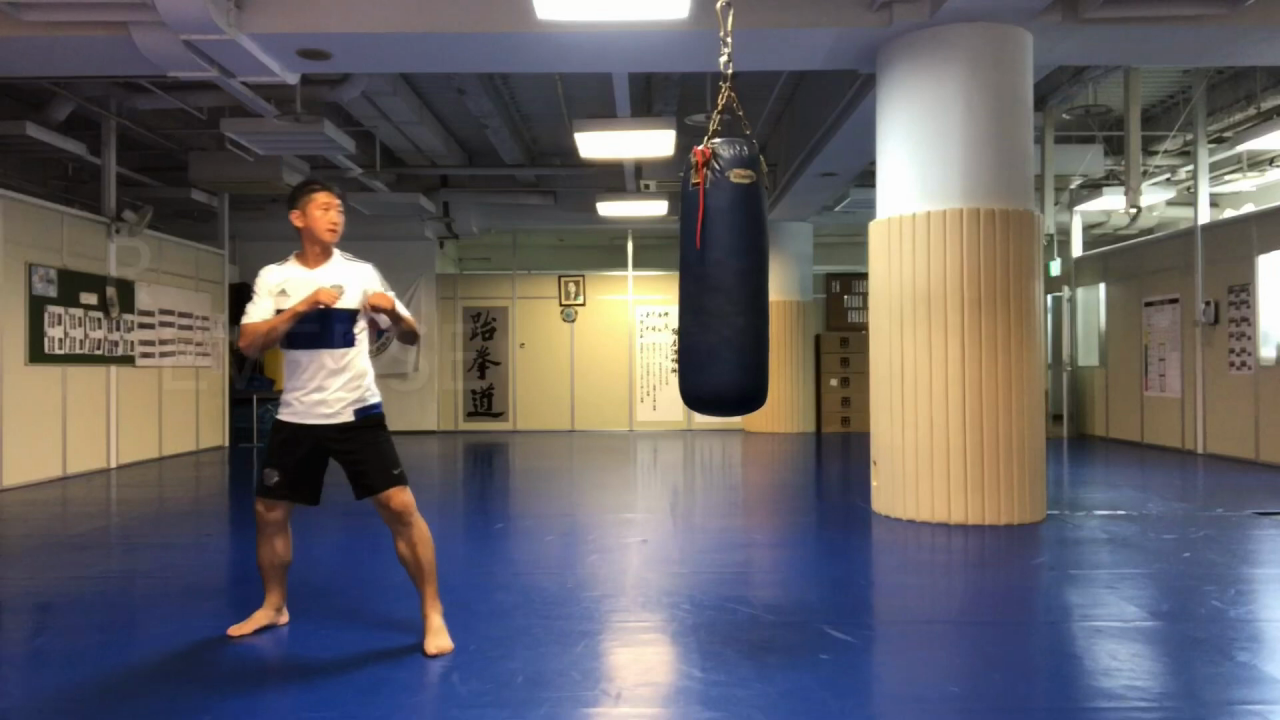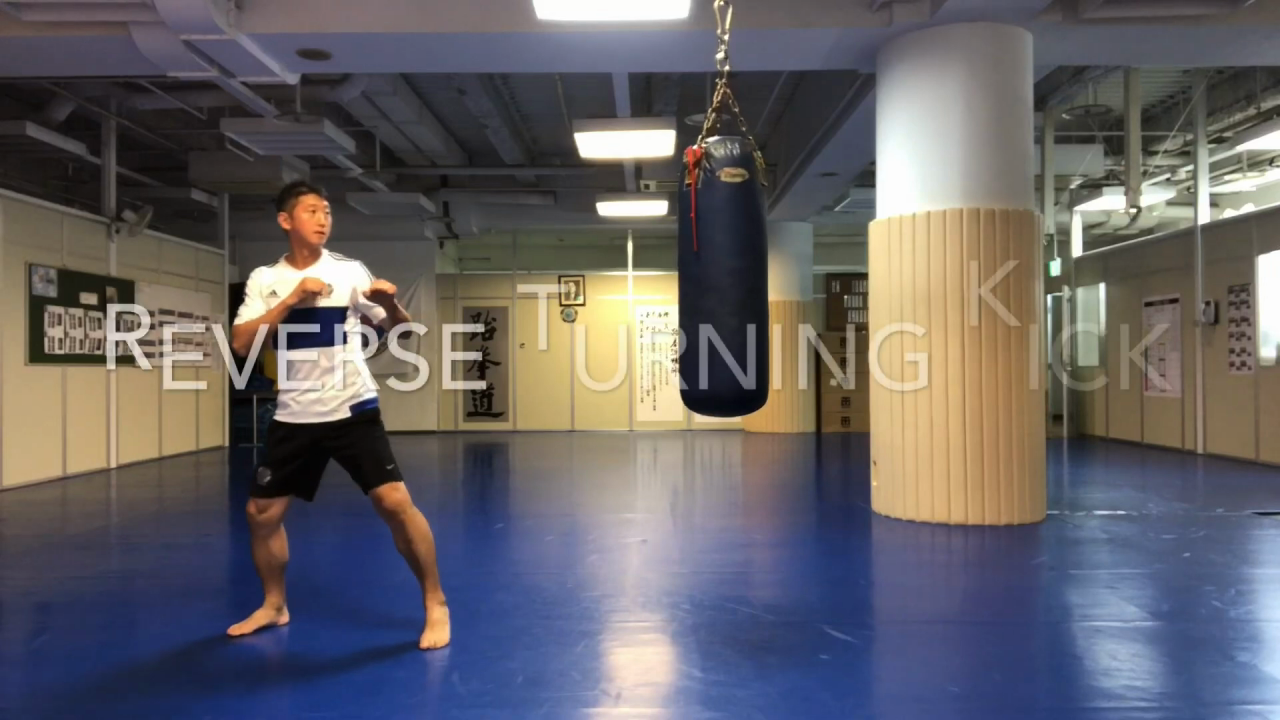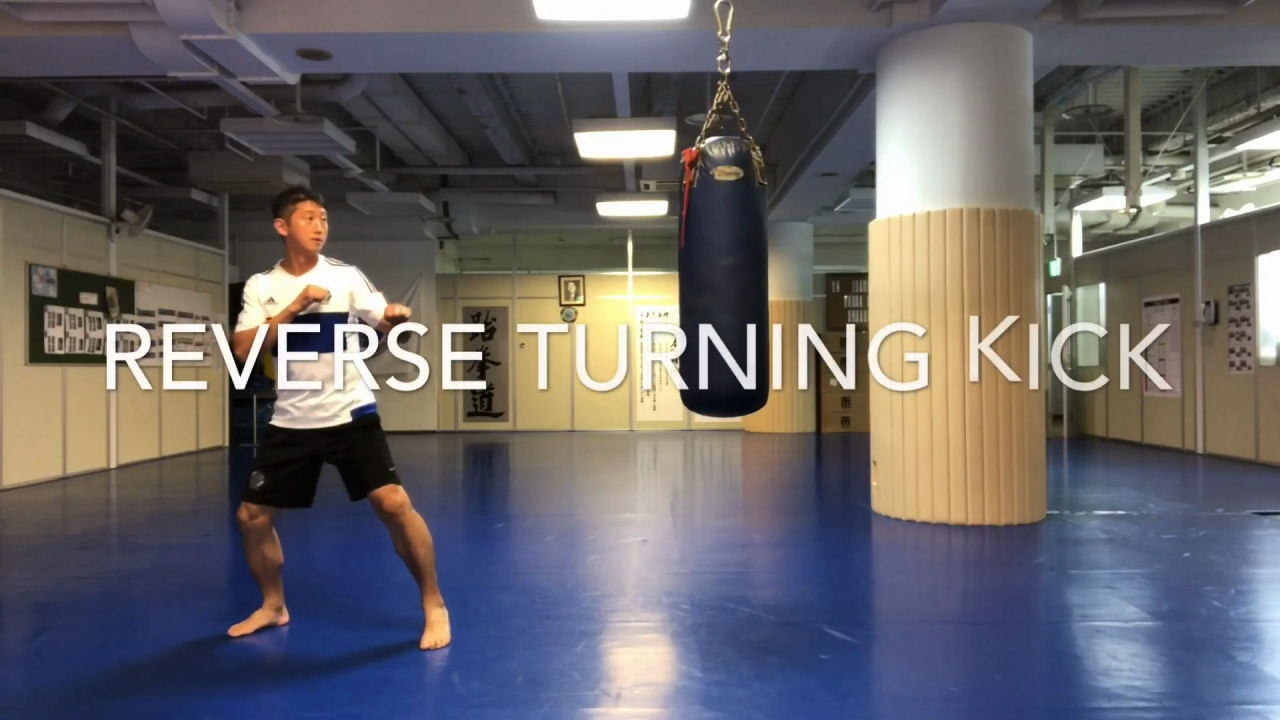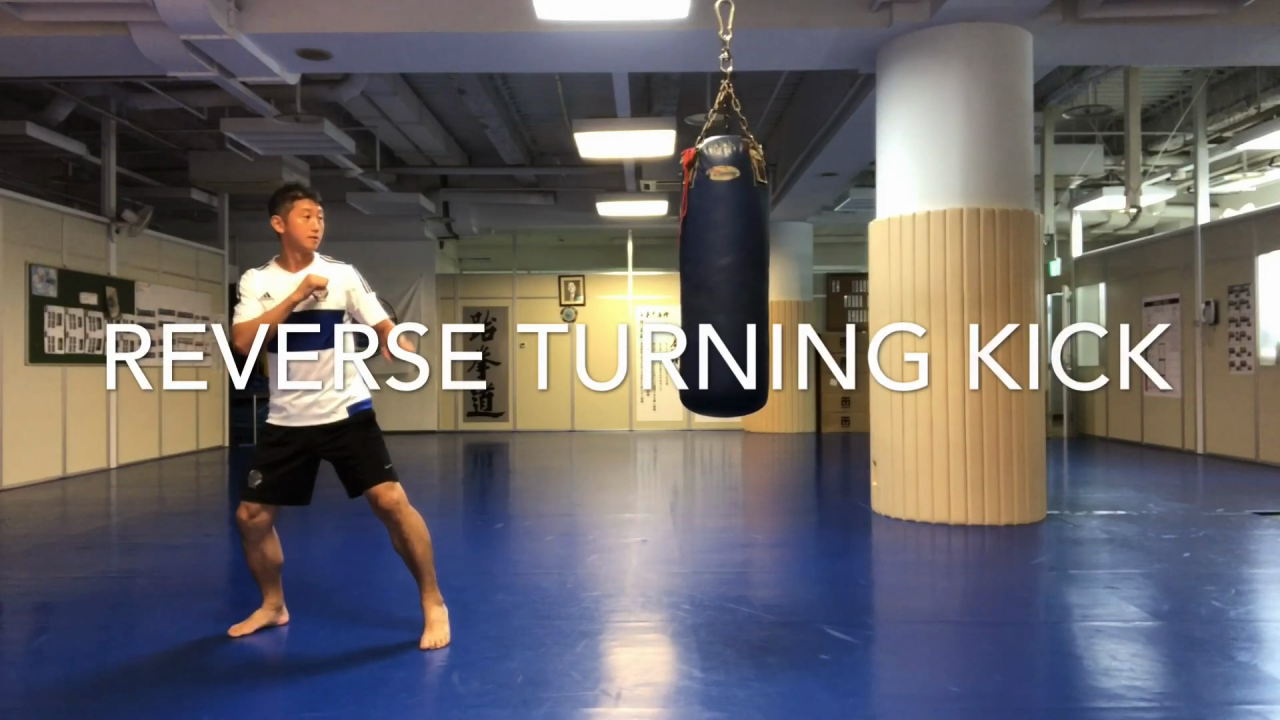
dt=0.7s
person 1, frame 1
left shoulder: (360, 272)
right shoulder: (273, 277)
left elbow: (411, 337)
right elbow: (249, 344)
left wrist: (392, 313)
right wrist: (301, 306)
left hip: (357, 412)
right hip: (297, 416)
left knee: (399, 506)
right knee: (269, 512)
left ankle: (432, 614)
right ankle: (274, 606)
person 1, frame 2
left shoulder: (349, 270)
right shoulder: (265, 279)
left elbow: (399, 329)
right elbow: (241, 344)
left wrist: (389, 303)
right wrist: (292, 300)
left hip: (352, 410)
right hip: (294, 416)
left knee: (394, 501)
right knee: (262, 511)
left ankle: (436, 605)
right ankle: (274, 605)
person 1, frame 3
left shoulder: (346, 276)
right shoulder: (261, 286)
left elbow: (388, 326)
right elbow: (243, 351)
left wrist: (398, 318)
right wrist: (295, 306)
left hip: (350, 414)
right hip: (291, 422)
left knee: (393, 504)
right knee: (252, 517)
left ankle: (434, 605)
right ankle: (273, 605)
person 1, frame 4
left shoulder: (342, 274)
right shoulder: (256, 281)
left elbow: (381, 325)
right elbow: (243, 342)
left wrist: (397, 344)
right wrist: (297, 295)
left hip: (346, 411)
right hip: (286, 421)
left knee: (390, 500)
right knee: (252, 516)
left ankle: (433, 604)
right ankle: (273, 605)
